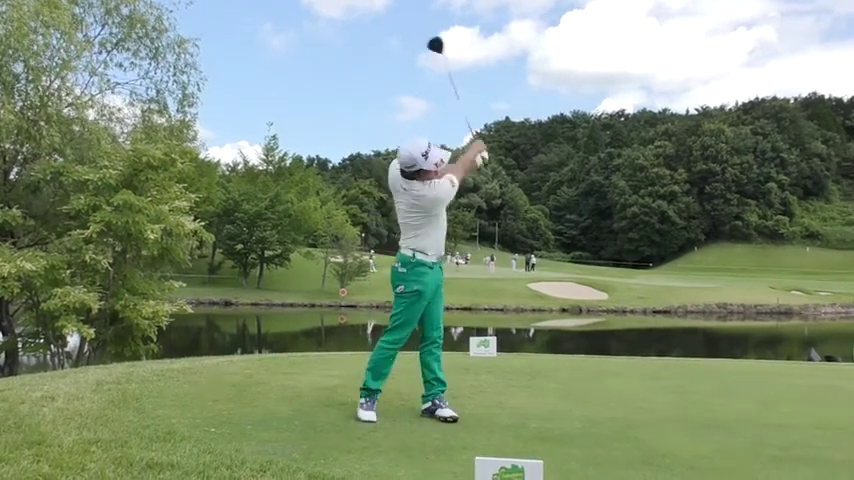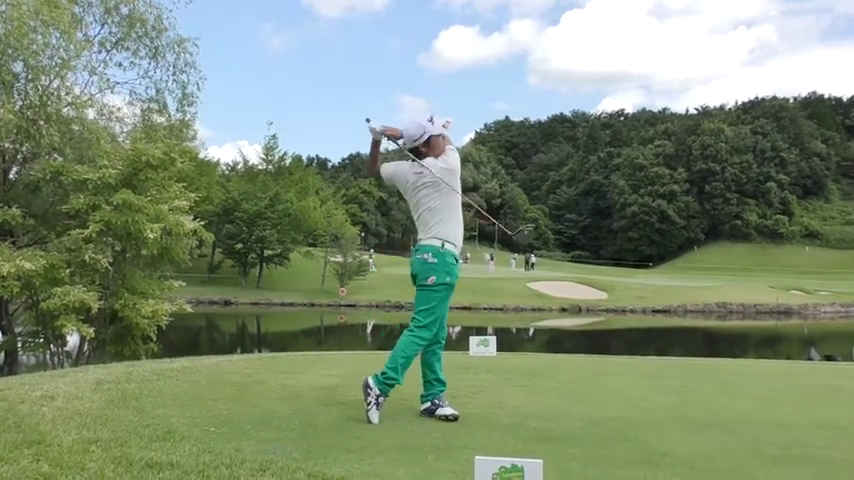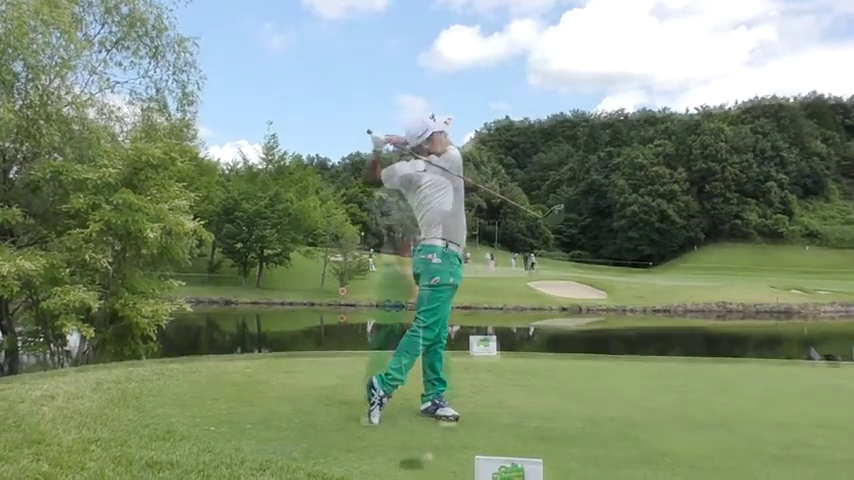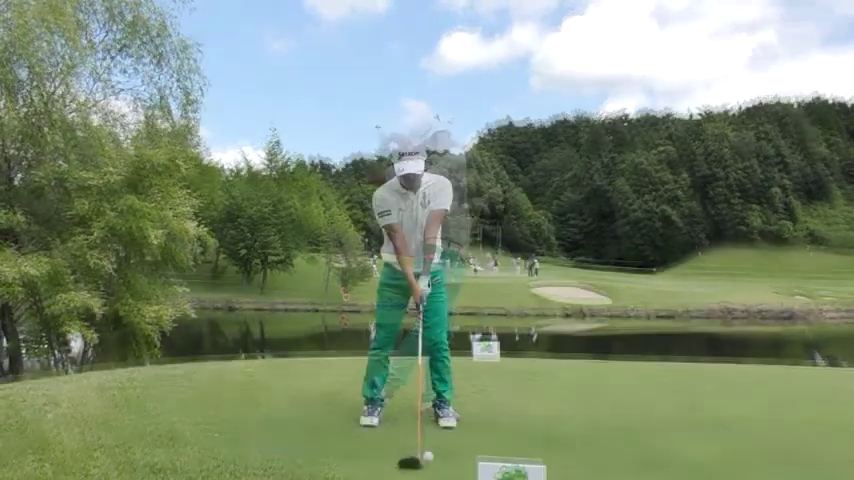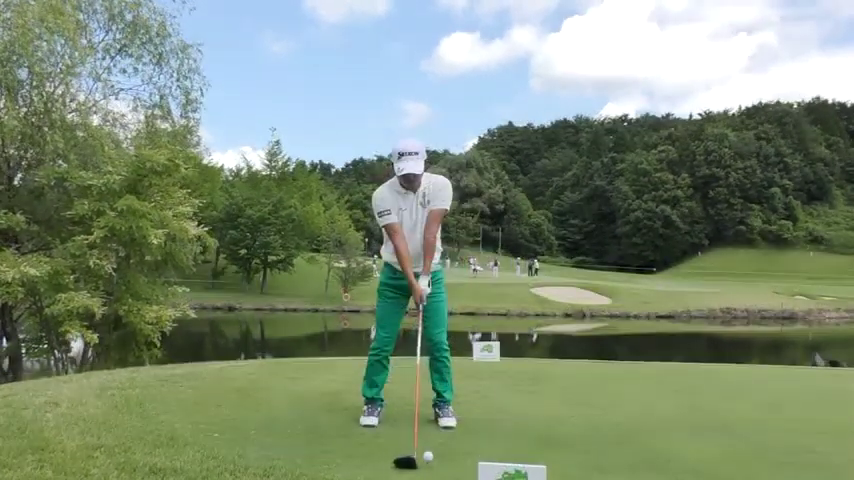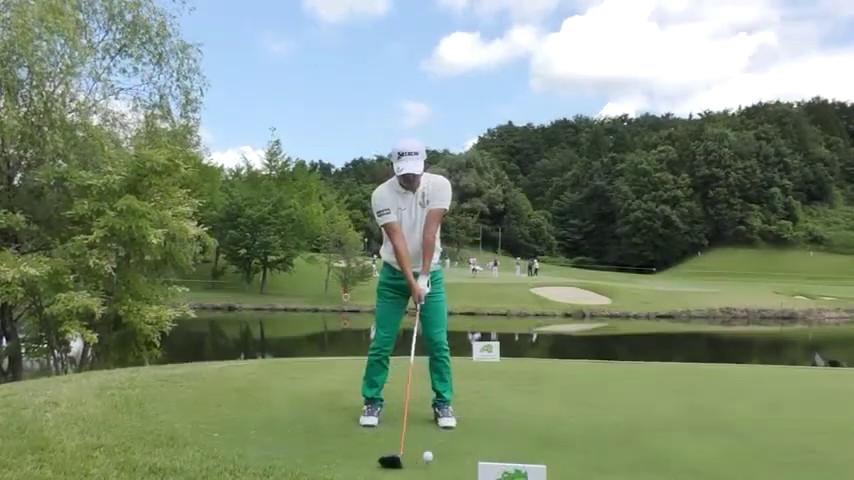
dt=0.4s
person 1, frame 1
left shoulder: (399, 168)
right shoulder: (430, 193)
left elbow: (446, 170)
right elbow: (457, 173)
left wrist: (471, 155)
right wrist: (474, 150)
left hip: (431, 268)
right hip: (416, 271)
left knee: (433, 337)
right knee: (396, 335)
left ankle: (434, 398)
right ankle: (368, 395)
person 1, frame 2
left shoulder: (402, 171)
right shoulder: (448, 165)
left elbow: (374, 169)
right elbow: (448, 143)
left wrist: (377, 138)
right wrist: (400, 133)
left hip: (426, 255)
right hip: (440, 258)
left knee: (435, 335)
right knee: (422, 328)
left ankle: (433, 398)
right ankle: (381, 383)
person 1, frame 3
left shoulder: (414, 172)
left hip: (427, 256)
right hip: (442, 257)
left knee: (436, 334)
right knee: (425, 329)
left ankle: (434, 397)
right ankle: (384, 385)
person 1, frame 4
left shoulder: (440, 185)
right shoulder: (383, 194)
left elbow: (431, 231)
right elbow: (398, 240)
left wrist: (425, 275)
right wrist: (411, 282)
left hip: (431, 270)
right hip: (396, 273)
left knee: (438, 340)
right knee: (383, 339)
left ankle: (442, 402)
right ankle: (374, 399)
person 1, frame 5
left shoulder: (440, 185)
right shoulder: (382, 195)
left elbow: (431, 232)
right elbow: (398, 240)
left wrist: (425, 276)
right wrist: (412, 283)
left hip: (430, 273)
right hip: (395, 275)
left knee: (438, 342)
right knee: (382, 342)
left ankle: (443, 403)
right ankle: (372, 402)
person 1, frame 6
left shoulder: (439, 185)
right shoulder: (382, 194)
left elbow: (429, 231)
right elbow: (397, 239)
left wrist: (424, 275)
right wrist: (411, 282)
left hip: (430, 273)
right hip: (394, 275)
left knee: (438, 342)
right knee: (382, 342)
left ankle: (443, 403)
right ankle: (372, 402)
